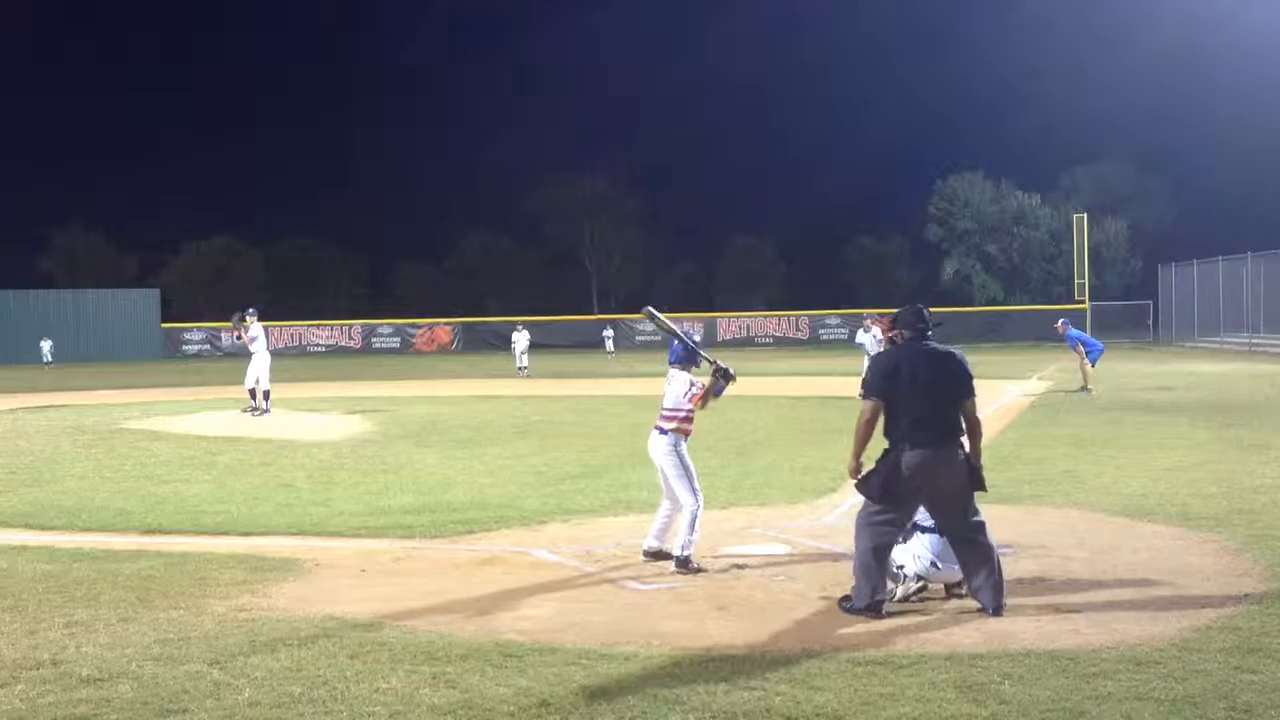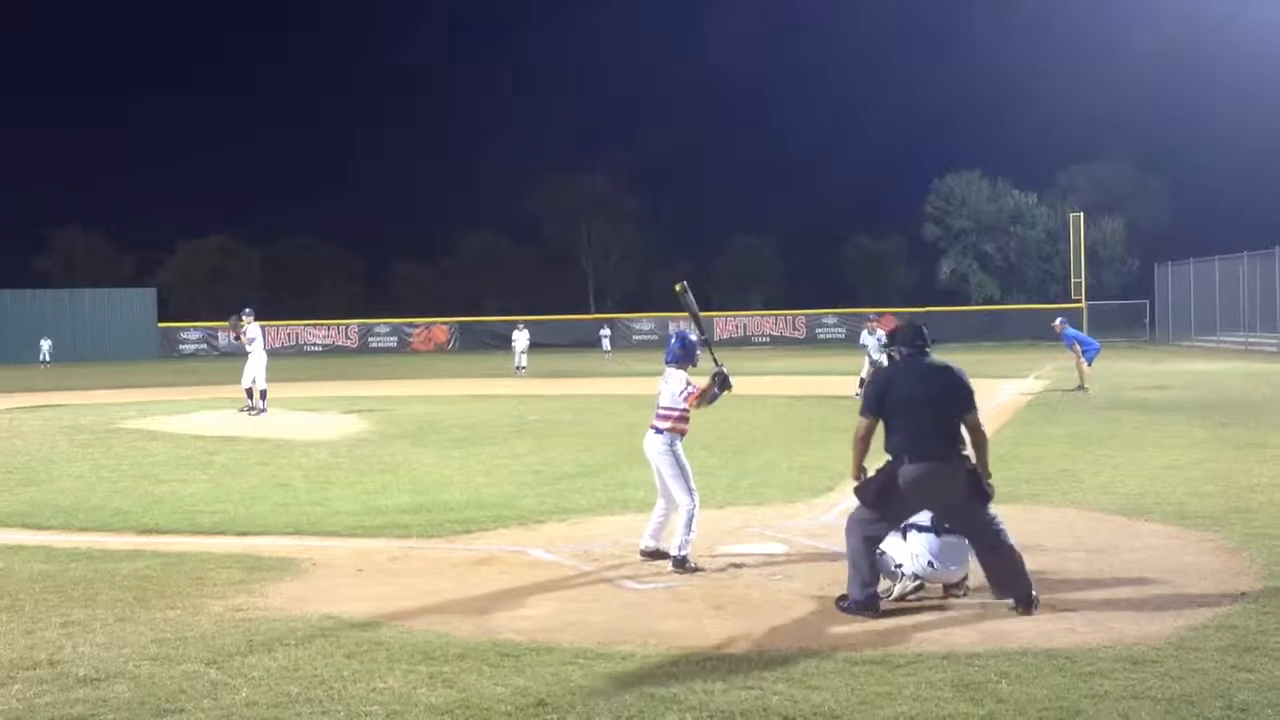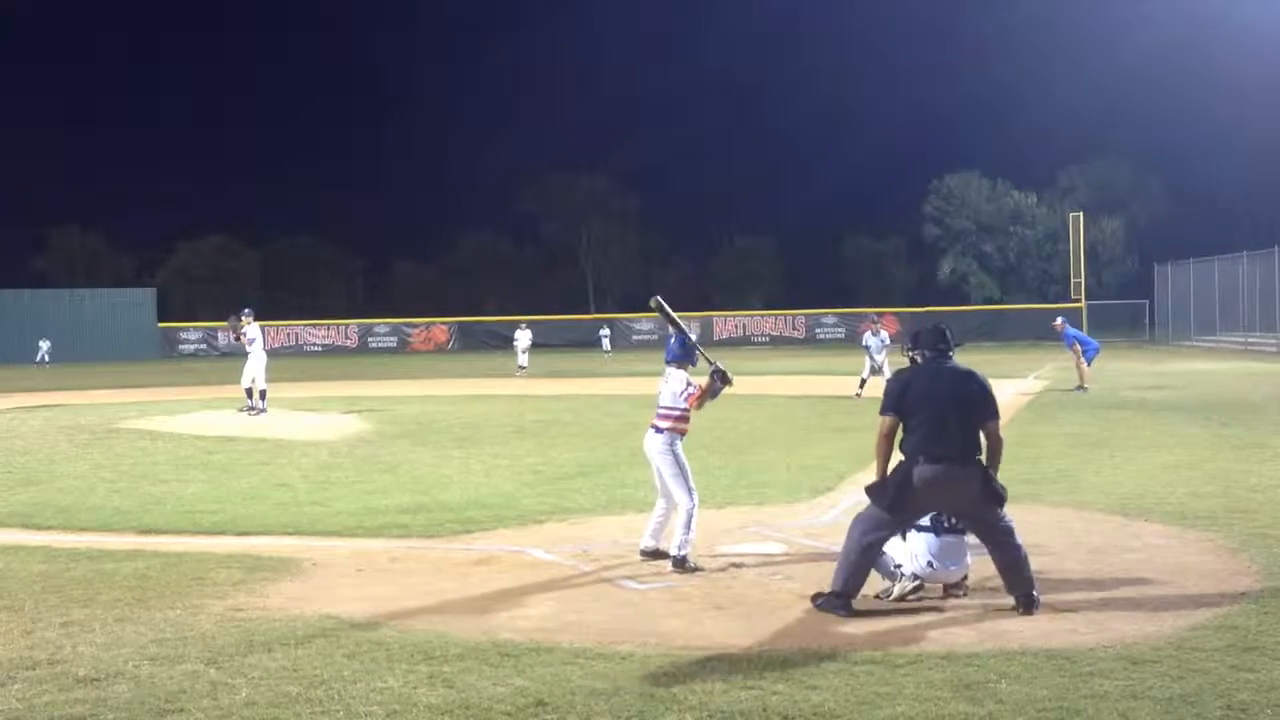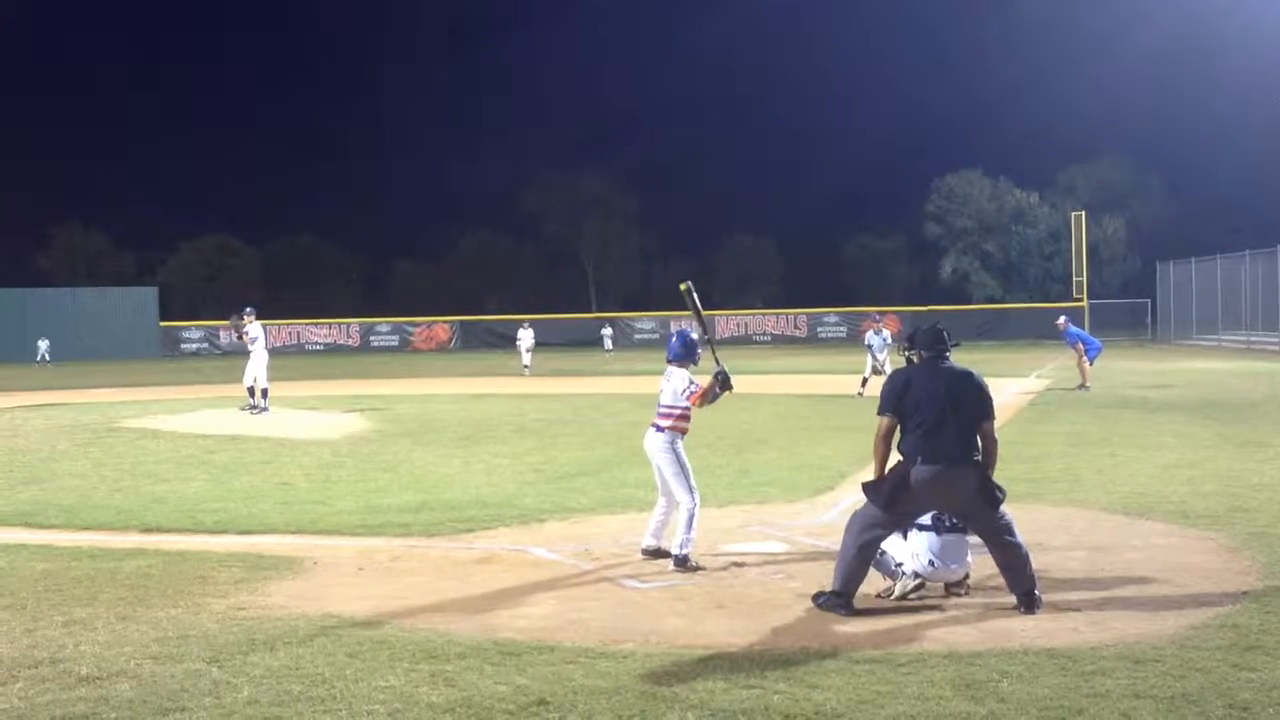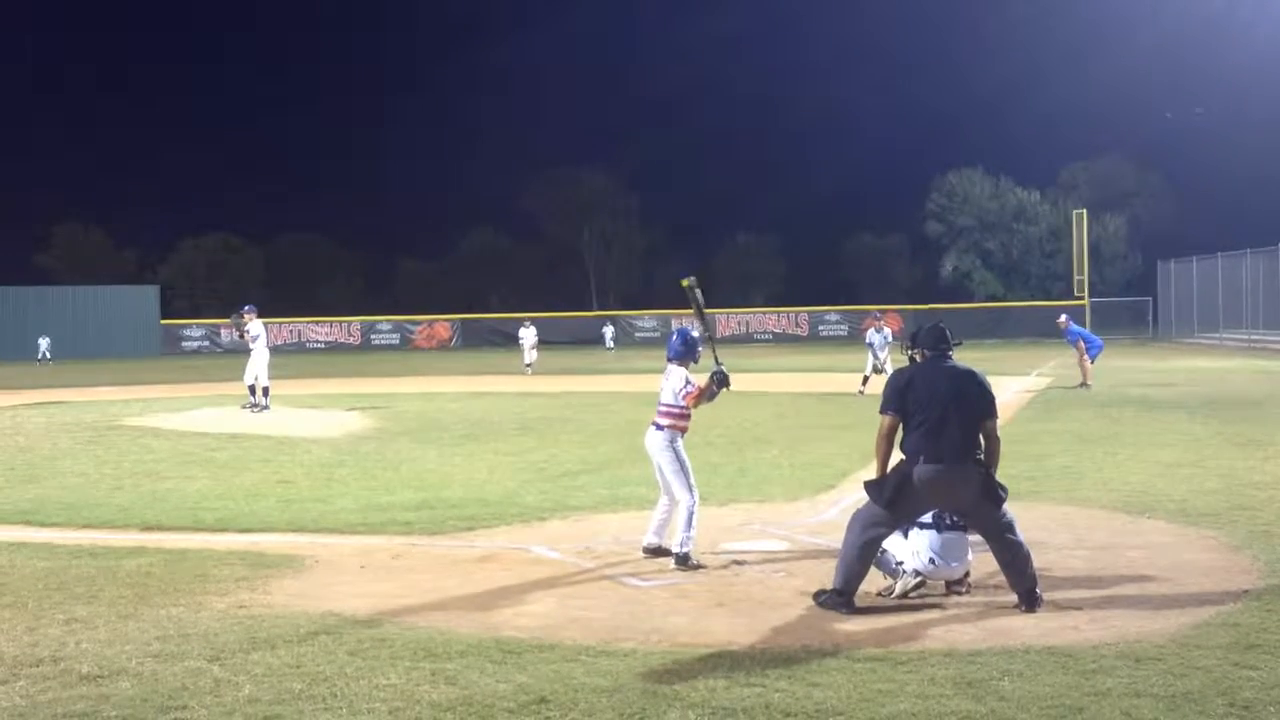
dt=0.4s
person 1, frame 1
left shoulder: (887, 361)
right shoulder: (953, 360)
left elbow: (869, 415)
right elbow: (971, 417)
left wrist: (855, 457)
right wrist: (975, 457)
left hip: (906, 459)
right hip: (950, 458)
left knee: (874, 525)
right knee: (968, 529)
left ankle: (866, 600)
right ankle: (993, 600)
person 1, frame 2
left shoulder: (883, 378)
right shoulder: (952, 375)
left elbow: (863, 432)
right elbow: (975, 428)
left wrist: (857, 466)
right wrist: (982, 466)
left hip: (907, 472)
right hip: (953, 471)
left knee: (861, 527)
right knee: (988, 532)
left ankle: (862, 598)
right ankle: (1023, 596)
person 1, frame 3
left shoulder: (904, 379)
right shoulder: (976, 381)
left elbow: (886, 433)
right elbow: (994, 437)
left wrist: (881, 477)
right wrist: (990, 477)
left hip: (920, 474)
right hip: (966, 474)
left knee: (867, 529)
right knee: (999, 532)
left ankle: (840, 597)
right ankle: (1026, 596)
person 1, frame 4
left shoulder: (901, 379)
right shoulder: (973, 381)
left elbow: (884, 433)
right elbow: (989, 438)
left wrist: (878, 478)
right wrist: (985, 479)
left hip: (918, 474)
right hip: (965, 475)
left knee: (864, 527)
right knee: (1000, 531)
left ankle: (839, 596)
right ankle: (1027, 596)
person 1, frame 5
left shoulder: (903, 378)
right shoulder: (975, 380)
left elbow: (887, 432)
right elbow: (992, 437)
left wrist: (881, 478)
right wrist: (988, 478)
left hip: (919, 473)
right hip: (967, 474)
left knee: (865, 526)
right knee: (1002, 530)
left ankle: (841, 594)
right ankle: (1029, 594)
person 2, frame 1
left shoulder: (677, 375)
right shoulder: (682, 377)
left elbow: (710, 394)
right elbow: (700, 403)
left wrist: (723, 380)
right wrist: (714, 378)
left hip: (660, 440)
right hip: (670, 443)
left knee: (673, 499)
right knee: (693, 501)
left ankle: (652, 547)
right ankle: (682, 558)
person 2, frame 2
left shoulder: (672, 374)
right shoulder: (678, 376)
left elbow: (701, 400)
right elbow: (697, 402)
left wrist: (719, 388)
right wrist: (713, 380)
left hip: (656, 440)
right hip: (666, 442)
left knee: (668, 498)
right knee: (689, 500)
left ankle: (649, 547)
right ankle: (679, 557)
person 2, frame 3
left shoulder: (672, 374)
right shoulder: (679, 376)
left elbow: (700, 398)
right elbow: (697, 403)
left wrist: (718, 383)
right wrist: (712, 379)
left hip: (656, 439)
right hip: (666, 442)
left knee: (667, 497)
right knee: (688, 500)
left ankle: (649, 546)
right ankle: (679, 557)
person 2, frame 4
left shoulder: (673, 373)
right shoulder: (681, 375)
left elbow: (701, 399)
right elbow: (699, 401)
left wrist: (720, 387)
right wrist: (715, 379)
left hip: (656, 438)
right hip: (666, 441)
left knee: (668, 497)
right knee: (689, 499)
left ankle: (650, 545)
right ankle: (680, 556)
person 2, frame 5
left shoulder: (673, 371)
right shoulder: (679, 374)
left elbow: (700, 398)
right elbow: (694, 402)
left wrist: (717, 386)
right wrist: (711, 380)
left hip: (657, 436)
right hip: (667, 439)
left knee: (670, 495)
right knee: (688, 497)
left ankle: (652, 544)
right ankle: (681, 554)
